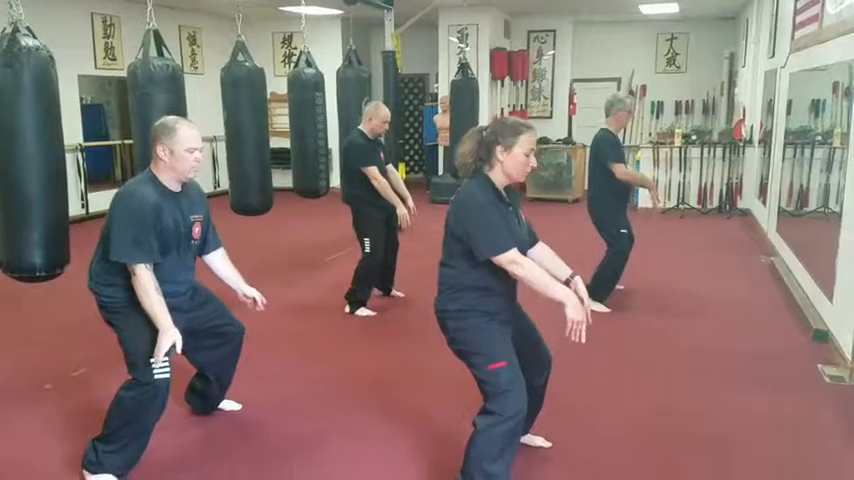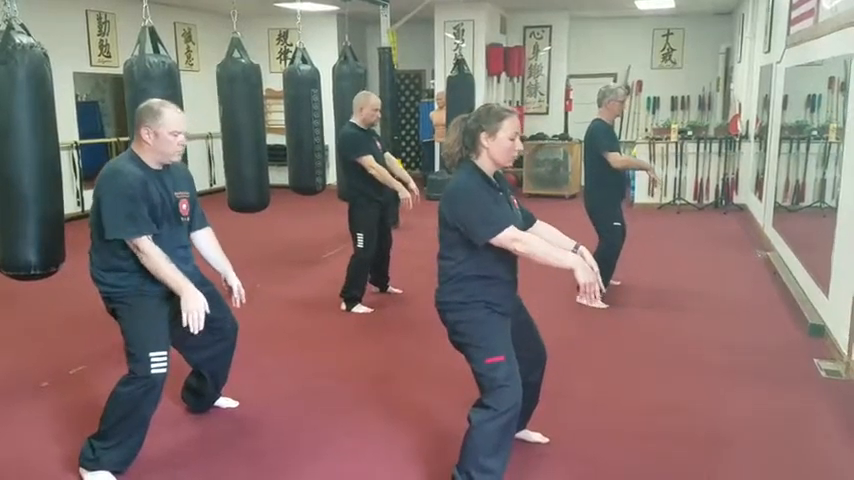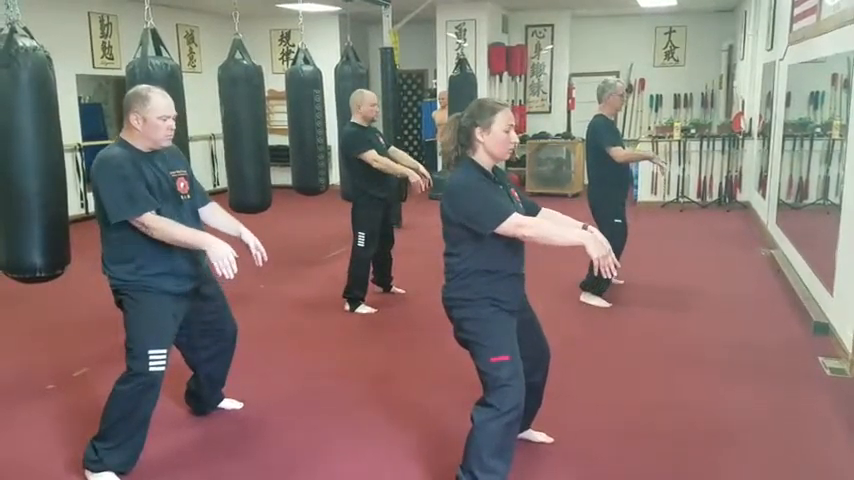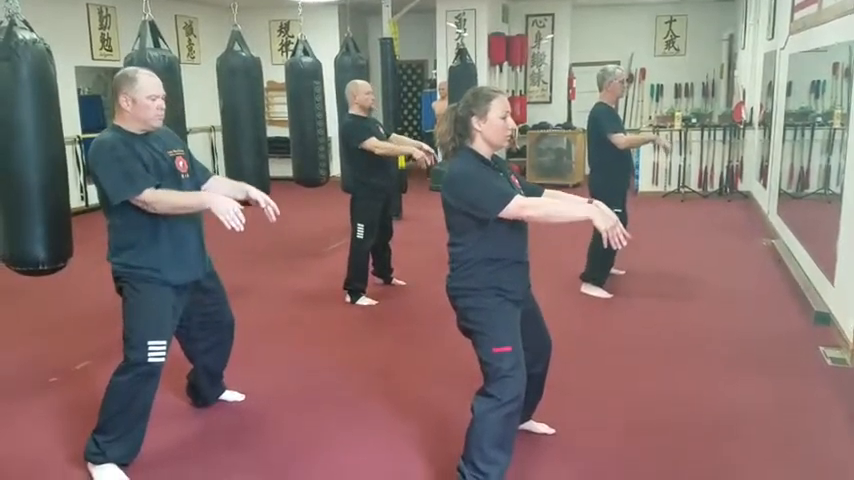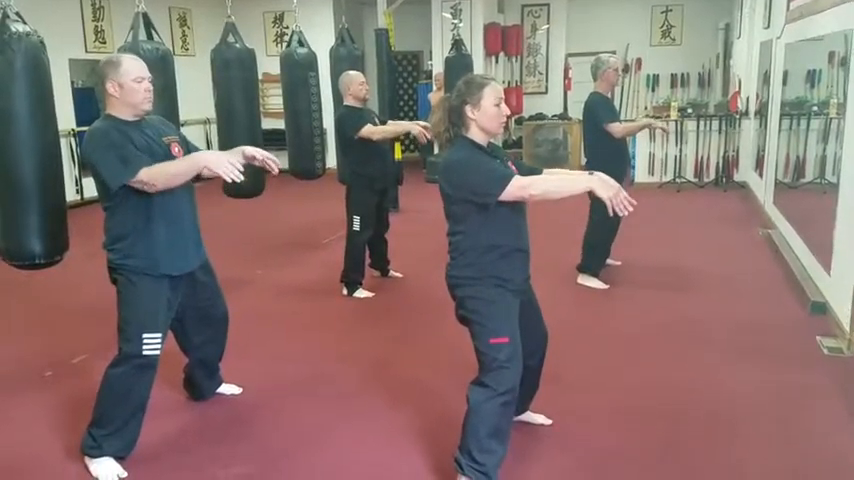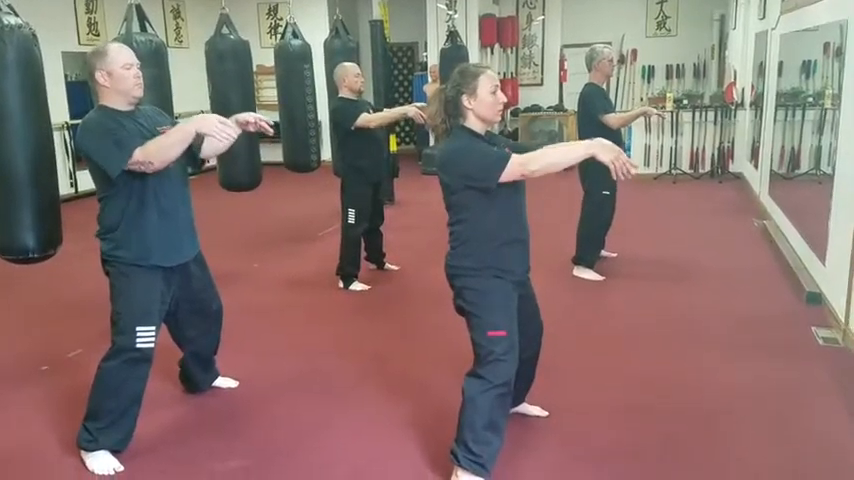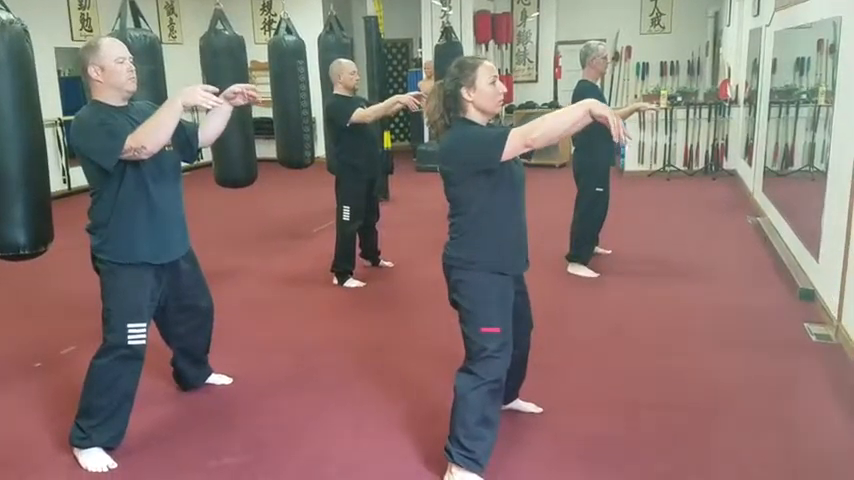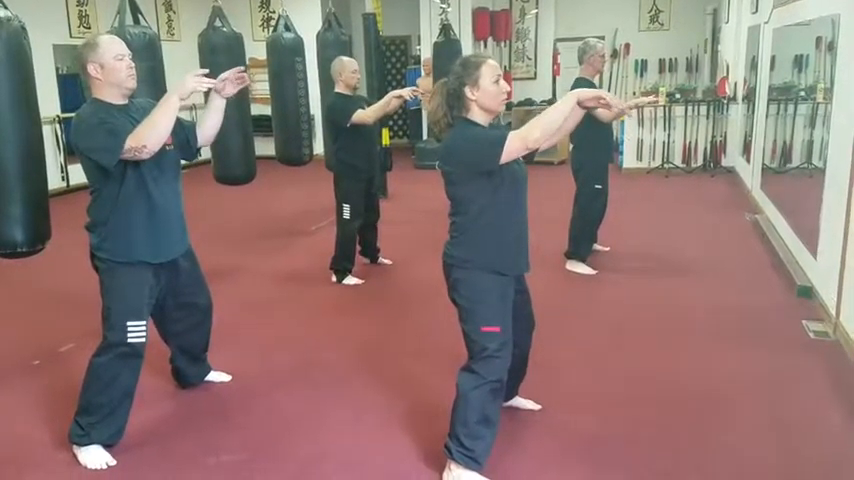
dt=0.4s
person 1, frame 1
left shoulder: (193, 193)
right shoulder: (138, 200)
left elbow: (211, 249)
right elbow: (140, 272)
left wrist: (241, 286)
right wrist: (166, 327)
left hip: (181, 291)
right hip: (127, 297)
left knee: (228, 332)
right knee: (153, 378)
left ankle: (204, 398)
person 1, frame 2
left shoulder: (179, 172)
right shoulder: (121, 178)
left elbow: (200, 230)
right elbow: (142, 245)
left wrist: (228, 273)
right wrist: (187, 291)
left hip: (181, 275)
right hip: (132, 286)
left knee: (222, 328)
right knee: (150, 371)
left ankle: (202, 396)
person 1, frame 3
left shoulder: (172, 155)
right shoulder: (113, 163)
left elbow: (203, 206)
right elbow: (148, 222)
left wrist: (242, 231)
right wrist: (208, 242)
left hip: (191, 275)
right hip: (146, 284)
left knee: (220, 334)
right knee: (146, 370)
left ankle: (205, 398)
person 1, frame 4
left shoulder: (168, 138)
right shoulder: (109, 148)
left elbow: (205, 180)
right elbow: (150, 199)
left wrist: (245, 190)
right wrist: (210, 202)
left hip: (194, 264)
right hip: (147, 274)
left knee: (217, 327)
right knee: (144, 362)
left ankle: (207, 389)
person 1, frame 5
left shoulder: (160, 125)
right shoulder: (102, 137)
left elbow: (198, 167)
right elbow: (149, 179)
left wrist: (239, 153)
right wrist: (206, 158)
left hip: (188, 255)
right hip: (142, 266)
left knee: (210, 320)
right knee: (138, 354)
left ankle: (204, 382)
person 1, frame 6
left shoulder: (154, 115)
right shoulder: (96, 127)
left elbow: (199, 152)
right elbow: (146, 160)
left wrist: (233, 126)
right wrist: (195, 124)
left hip: (181, 247)
right hip: (135, 257)
left knee: (204, 314)
right knee: (133, 348)
left ankle: (200, 375)
right ankle: (96, 442)
person 1, frame 7
left shoulder: (147, 110)
right shoulder: (89, 122)
left elbow: (197, 140)
right elbow: (140, 146)
left wrist: (224, 105)
right wrist: (179, 100)
left hip: (172, 244)
right hip: (126, 255)
left knee: (195, 312)
right knee: (124, 345)
left ankle: (193, 372)
right ankle: (89, 439)
person 1, frame 8
left shoulder: (147, 107)
right shoulder: (90, 121)
left elbow: (197, 140)
right elbow: (141, 147)
left wrist: (218, 98)
right wrist: (176, 94)
left hip: (172, 243)
right hip: (125, 254)
left knee: (194, 310)
right knee: (124, 343)
left ankle: (192, 370)
right ankle: (88, 436)
person 2, frame 1
left shoulder: (507, 195)
right shoulder: (473, 202)
left elbow: (534, 246)
right elbow: (513, 262)
left wrist: (572, 279)
right wrist: (565, 297)
left hip: (500, 305)
right hip: (470, 313)
left knee: (537, 364)
right knee: (508, 399)
left ankle: (515, 432)
person 2, frame 2
left shoulder: (496, 182)
right shoulder: (464, 190)
left elbow: (532, 225)
right elbow: (515, 241)
left wrist: (578, 248)
right wrist: (573, 263)
left hip: (500, 296)
right hip: (471, 304)
left knee: (532, 359)
right knee: (503, 392)
left ankle: (512, 427)
person 2, frame 3
left shoulder: (496, 177)
right shoulder: (464, 186)
left elbow: (539, 213)
right elbow: (522, 227)
left wrist: (586, 228)
right wrist: (585, 239)
left hip: (507, 294)
right hip: (477, 302)
left knee: (535, 360)
right knee: (505, 390)
left ankle: (516, 427)
person 2, frame 4
left shoulder: (496, 166)
right shoulder: (464, 175)
left elbow: (542, 194)
right elbow: (526, 209)
left wrist: (592, 203)
right wrist: (591, 211)
left hip: (511, 284)
right hip: (482, 292)
left knee: (537, 351)
right knee: (505, 380)
left ankle: (518, 417)
person 2, frame 5
left shoulder: (492, 154)
right shoulder: (460, 162)
left elbow: (541, 173)
right elbow: (527, 189)
left wrist: (594, 176)
right wrist: (592, 182)
left hip: (509, 275)
right hip: (481, 282)
left knee: (533, 342)
right knee: (502, 369)
left ankle: (515, 408)
person 2, frame 6
left shoulder: (491, 142)
right shoulder: (459, 151)
left elbow: (537, 153)
right elbow: (528, 167)
left wrist: (593, 146)
right wrist: (592, 147)
left hip: (508, 266)
right hip: (480, 273)
left knee: (528, 335)
right knee: (497, 361)
left ankle: (510, 400)
person 2, frame 7
left shoulder: (487, 134)
right shoulder: (461, 141)
left elbow: (535, 137)
right elbow: (531, 137)
left wrist: (589, 113)
right wrist: (588, 106)
left hip: (503, 262)
right hip: (476, 268)
left knee: (517, 333)
right knee: (488, 356)
left ankle: (504, 396)
person 2, frame 8
left shoulder: (492, 134)
right shoulder: (462, 142)
left elbow: (546, 139)
right elbow: (530, 139)
left wrist: (582, 106)
right wrist: (575, 96)
left hip: (504, 263)
right hip: (476, 268)
left knee: (520, 331)
right knee: (489, 356)
left ankle: (504, 393)
person 3, frame 1
left shoulder: (611, 138)
right shoulder: (604, 139)
left elbow: (624, 171)
right elbow: (621, 173)
left wrist: (645, 183)
right wrist: (650, 185)
left hip: (612, 203)
right hip: (604, 204)
left knee: (626, 242)
right knee: (619, 248)
left ankle: (605, 280)
right ankle: (592, 296)
person 3, frame 2
left shoulder: (605, 128)
right shoulder: (598, 129)
left elbow: (616, 161)
right elbow: (616, 161)
left wrist: (641, 167)
right wrist: (646, 166)
left hip: (608, 196)
right hip: (600, 197)
left knee: (617, 236)
right knee: (611, 241)
left ankle: (601, 277)
person 3, frame 3
left shoulder: (607, 123)
right shoulder: (599, 125)
right elbow: (619, 155)
left wrist: (641, 162)
right wrist: (650, 155)
left hip: (612, 192)
right hip: (604, 193)
left knee: (618, 235)
right knee: (611, 239)
left ankle: (604, 274)
right ankle: (590, 290)
person 3, frame 4
left shoulder: (608, 111)
right shoulder: (601, 112)
right elbow: (621, 142)
right wrist: (652, 137)
left hip: (613, 180)
right hip: (605, 181)
left ankle: (604, 266)
right ankle: (590, 281)
person 3, frame 5
left shoulder: (603, 100)
right shoulder: (596, 102)
right elbow: (617, 131)
right wrist: (648, 122)
left hip: (610, 169)
right hip: (602, 171)
left knee: (612, 216)
right knee: (601, 218)
left ankle: (600, 257)
right ankle: (587, 272)
person 3, frame 6
left shoulder: (598, 91)
right shoulder: (591, 93)
left elbow: (610, 122)
right elbow: (613, 122)
left wrist: (637, 116)
right wrist: (642, 110)
left hip: (603, 161)
right hip: (595, 163)
left knee: (604, 208)
right knee: (594, 209)
left ankle: (595, 248)
right ankle: (582, 263)
person 3, frame 7
left shoulder: (591, 88)
right shoulder: (585, 90)
left wrist: (631, 110)
right wrist: (636, 107)
left hip: (597, 158)
right hip: (589, 159)
left knee: (598, 204)
right knee: (588, 206)
left ankle: (589, 245)
right ankle: (576, 260)
person 3, frame 8
left shoulder: (588, 85)
right shoulder: (582, 87)
left elbow: (602, 115)
right elbow: (605, 116)
left wrist: (627, 106)
right wrist: (633, 103)
left hip: (595, 155)
right hip: (587, 157)
left knee: (597, 201)
right knee: (587, 203)
left ankle: (588, 242)
right ankle: (574, 257)
person 4, frame 1
left shoulder: (376, 142)
right shoulder: (356, 144)
left elbow: (391, 171)
right elbow: (376, 179)
left wrist: (407, 198)
right wrist: (398, 205)
left hip: (382, 203)
right hip: (365, 206)
left knee: (391, 245)
right knee: (373, 253)
left ankle: (384, 286)
right ankle: (354, 302)
person 4, frame 2
left shoulder: (370, 133)
right shoulder: (350, 136)
left elbow: (388, 159)
right elbow: (372, 167)
left wrist: (409, 181)
right wrist: (400, 189)
left hip: (380, 199)
right hip: (362, 202)
left knee: (384, 243)
right knee: (364, 249)
left ankle: (380, 283)
right ankle: (350, 300)
person 4, frame 3
left shoulder: (372, 131)
right shoulder: (351, 134)
left elbow: (394, 152)
right elbow: (376, 161)
left wrist: (418, 166)
right wrist: (408, 173)
left hip: (383, 198)
right hip: (367, 200)
left knee: (385, 243)
right knee: (364, 248)
left ankle: (383, 282)
right ankle: (353, 300)
person 4, frame 4
left shoulder: (372, 122)
right shoulder: (351, 125)
left elbow: (394, 138)
right elbow: (377, 147)
left wrist: (420, 144)
right wrist: (412, 151)
left hip: (382, 189)
right hip: (366, 192)
left knee: (383, 235)
right knee: (363, 239)
left ankle: (384, 274)
right ankle: (354, 292)
person 4, frame 5
left shoulder: (367, 112)
right shoulder: (346, 116)
left elbow: (390, 125)
right elbow: (375, 134)
left wrist: (414, 123)
right wrist: (409, 128)
left hip: (379, 181)
right hip: (361, 184)
left knee: (379, 227)
right knee: (359, 232)
left ankle: (381, 266)
right ankle: (351, 284)
person 4, frame 6
left shoulder: (363, 104)
right shoulder: (341, 109)
left elbow: (385, 115)
right elbow: (372, 122)
left wrist: (409, 108)
right wrist: (405, 111)
left hip: (373, 173)
right hip: (356, 176)
left knee: (375, 220)
right knee: (354, 225)
left ankle: (377, 259)
right ankle: (347, 277)
person 4, frame 7
left shoulder: (358, 100)
right shoulder: (335, 106)
left elbow: (383, 111)
right elbow: (367, 116)
left wrist: (404, 100)
right wrist: (397, 98)
left hip: (368, 171)
right hip: (351, 174)
left knee: (370, 217)
right knee: (349, 222)
left ankle: (372, 256)
right ankle: (341, 274)
person 4, frame 8
left shoulder: (358, 99)
right shoulder: (336, 105)
left elbow: (385, 110)
right elbow: (368, 117)
left wrist: (401, 97)
right wrist: (392, 94)
left hip: (368, 169)
right hip: (349, 173)
left knee: (371, 215)
right knee: (350, 221)
left ankle: (371, 253)
right ankle: (340, 271)
